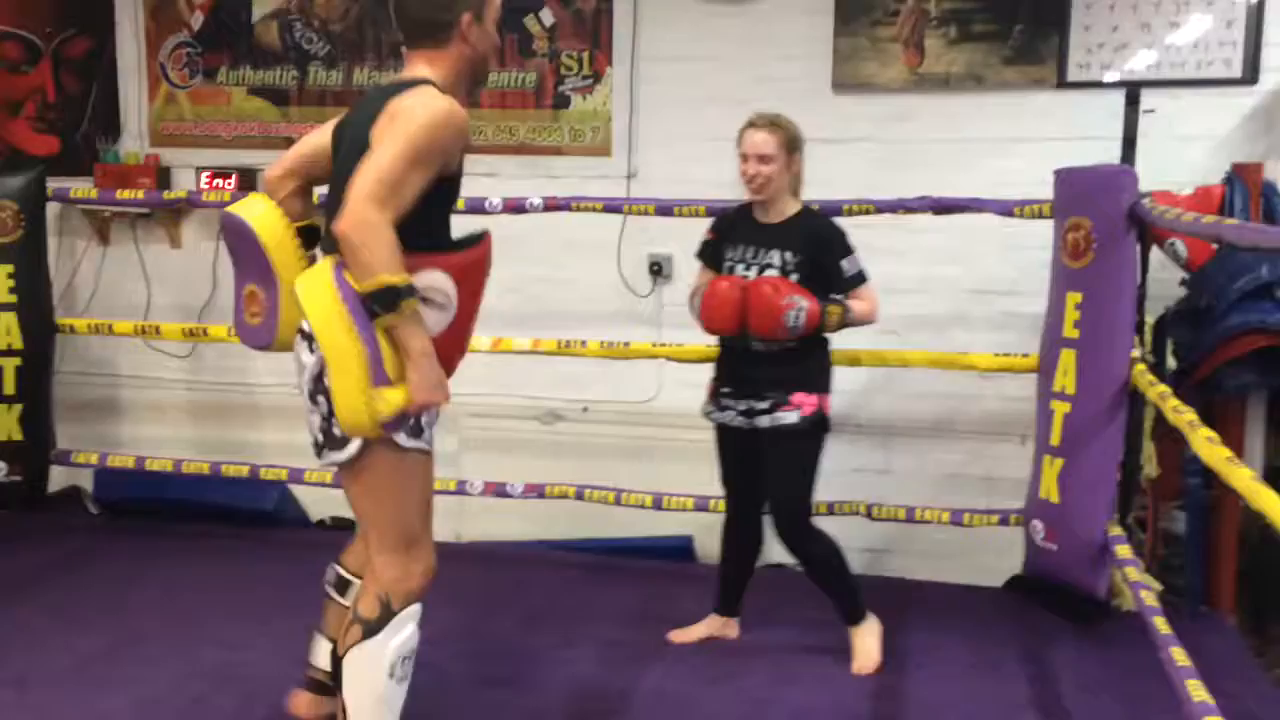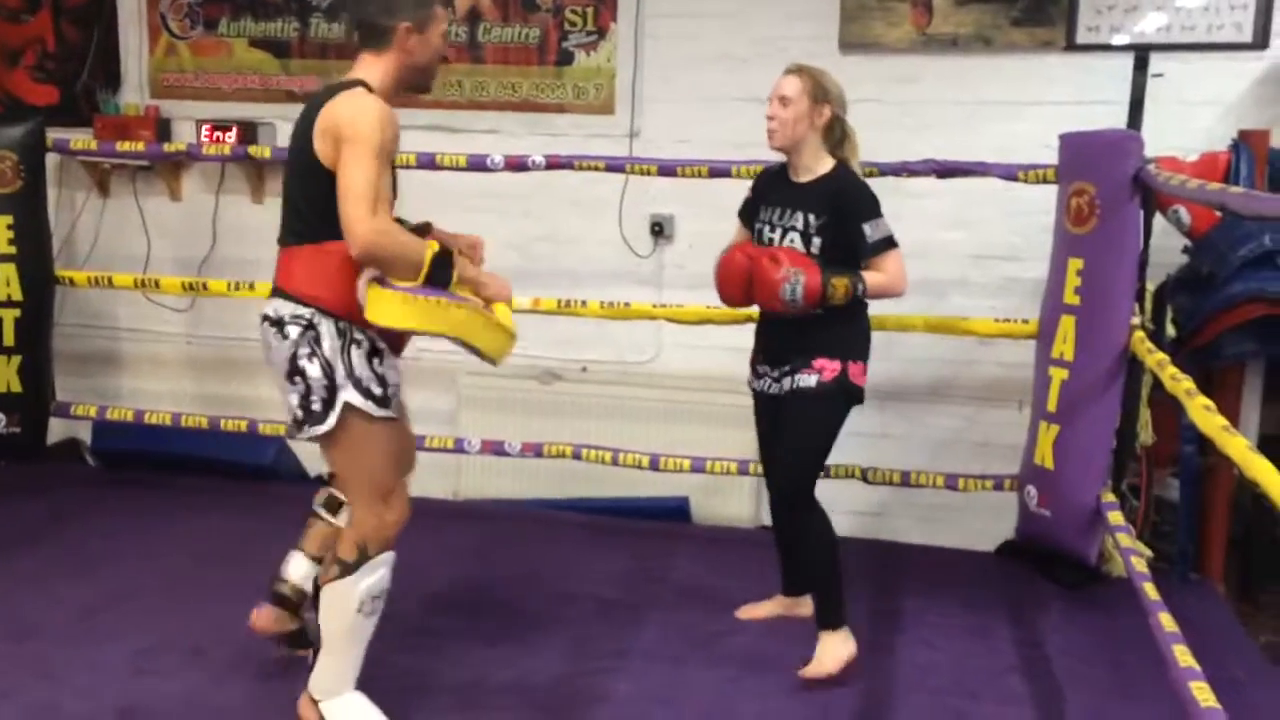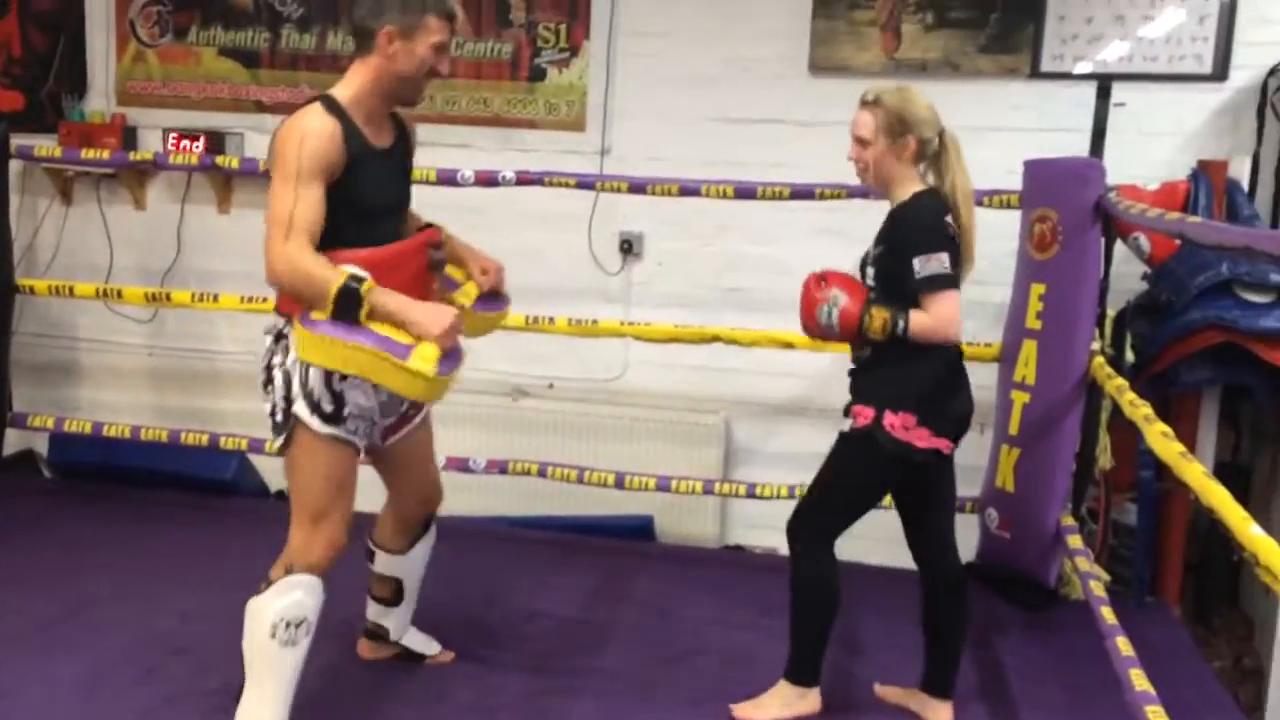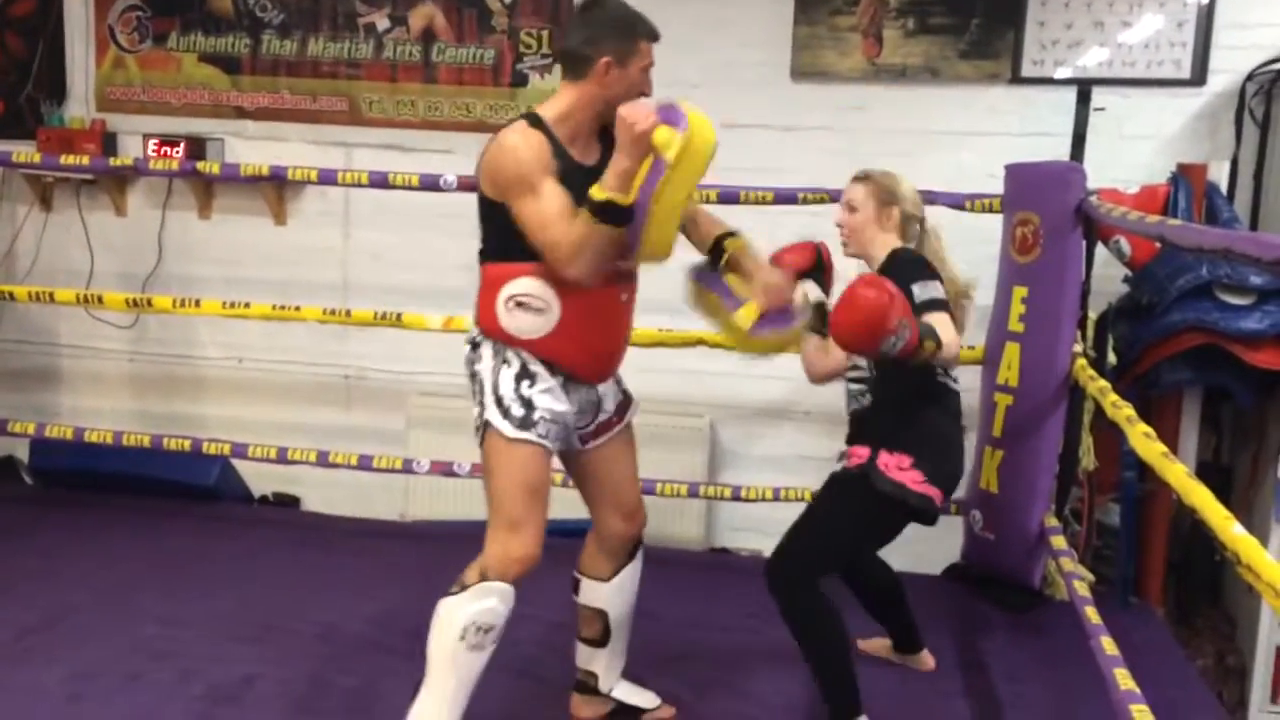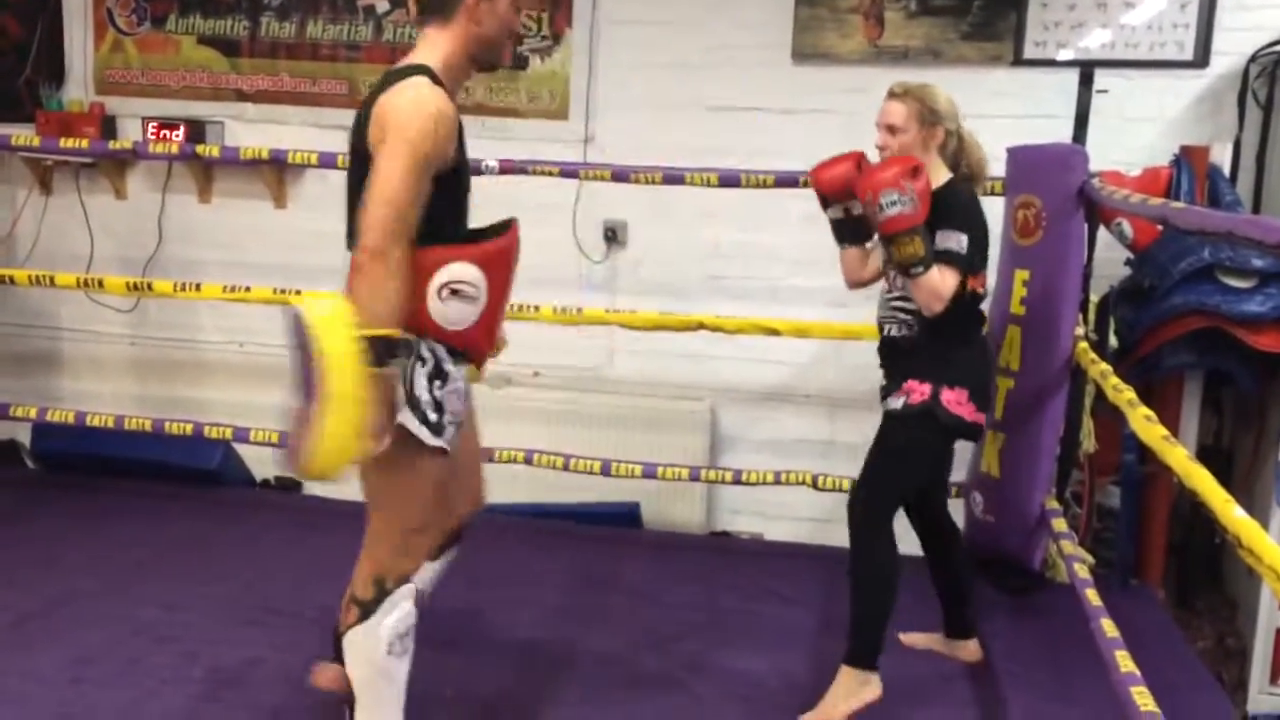
dt=1s
person 1, frame 1
left shoulder: (372, 108)
right shoulder: (436, 113)
left elbow: (285, 175)
right elbow: (359, 219)
right wrist: (418, 346)
left knee: (384, 539)
right knee: (405, 566)
person 1, frame 2
left shoulder: (349, 109)
right shoulder: (364, 113)
right elbow: (367, 236)
left wrist: (441, 244)
right wrist: (471, 274)
left hip: (337, 329)
right hip: (327, 333)
left knee: (383, 473)
right knee: (383, 513)
left ankle: (290, 598)
person 1, frame 3
left shoulder: (398, 130)
right shoulder: (314, 132)
right elbow: (287, 262)
left wrist: (458, 253)
right wrist: (408, 309)
right hip: (323, 362)
left knee: (418, 498)
right knee: (318, 541)
left ankle: (385, 629)
person 1, frame 4
left shoulder: (614, 141)
right shoulder: (517, 150)
left elbow: (684, 213)
right elbow: (581, 262)
left wrist: (751, 266)
right wrist: (626, 161)
left hip: (593, 373)
right hip: (524, 369)
left knee: (622, 525)
right knee: (512, 551)
person 1, frame 5
left shoulder: (423, 95)
right shoulder: (419, 103)
right elbow: (381, 246)
right wrist: (378, 373)
left hip: (423, 349)
right hip: (403, 352)
left knee: (457, 501)
right knee: (400, 541)
left ankle: (356, 659)
person 2, frame 1
left shoulder: (818, 232)
right shoulder: (728, 225)
left elbow: (866, 307)
right elbow: (702, 290)
left wrist: (817, 315)
right wrist: (710, 307)
left hip: (796, 394)
right hip: (735, 387)
left knee: (791, 518)
right knee: (742, 507)
left ankle: (861, 621)
right ankle: (725, 616)
person 2, frame 2
left shoulder: (847, 192)
right shoulder: (768, 184)
left elbow: (894, 279)
right elbow: (742, 248)
left wrist: (824, 285)
right wrist: (736, 273)
left hip: (829, 361)
right hip: (774, 355)
left knee: (796, 486)
right knee: (779, 480)
left ankle: (835, 633)
right ankle: (796, 593)
person 2, frame 3
left shoulder: (919, 222)
right shoulder: (920, 215)
left elbow: (945, 323)
left wrist: (861, 320)
right wrist: (860, 308)
left hip: (900, 411)
right hip: (927, 407)
left knee: (810, 532)
right knee: (934, 547)
person 2, frame 4
left shoulder: (908, 270)
right shoulder: (874, 279)
left elbow: (947, 344)
right elbow: (820, 366)
left wrist: (904, 343)
left hip: (904, 457)
right hip: (894, 453)
left knee: (789, 571)
right knee: (842, 550)
right ankle: (911, 647)
person 2, frame 5
left shoulder: (957, 204)
right shoulder: (910, 196)
left elbow: (935, 299)
right elbow: (859, 275)
left wrist: (902, 231)
right wrist: (845, 213)
left hip: (944, 381)
right hip: (919, 378)
left knee: (869, 507)
right knee: (924, 506)
right ankle: (961, 635)
